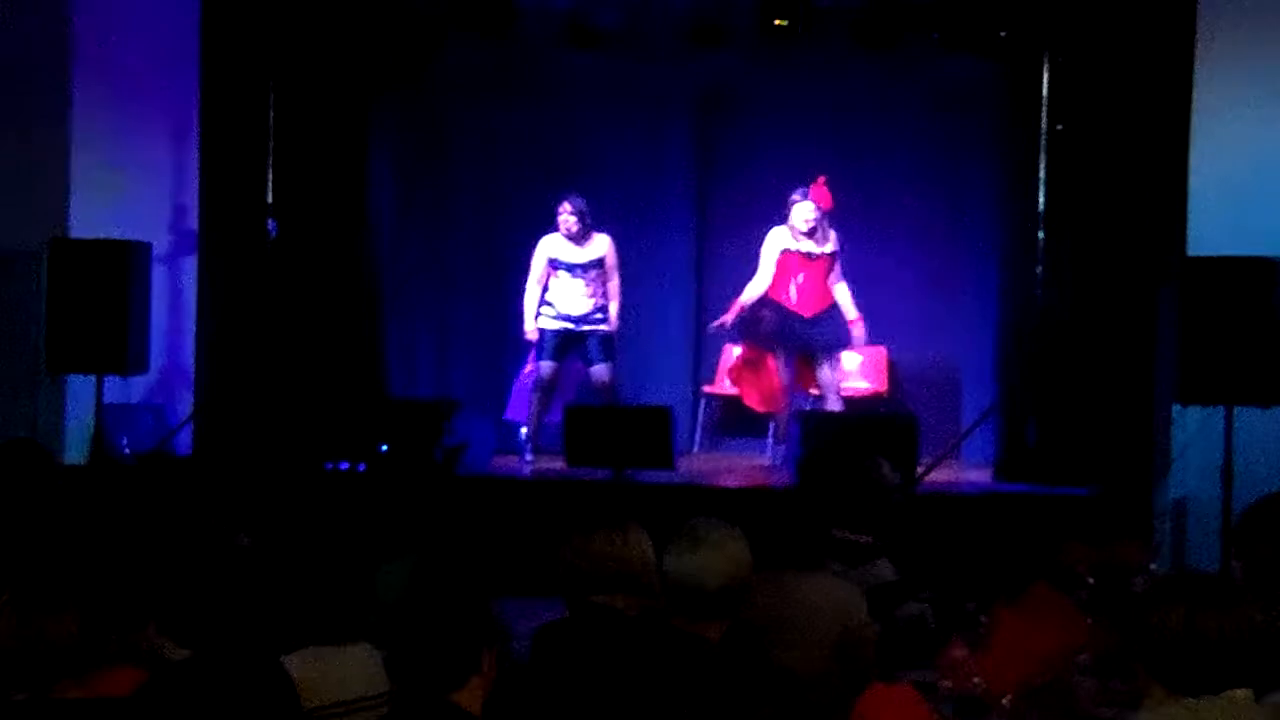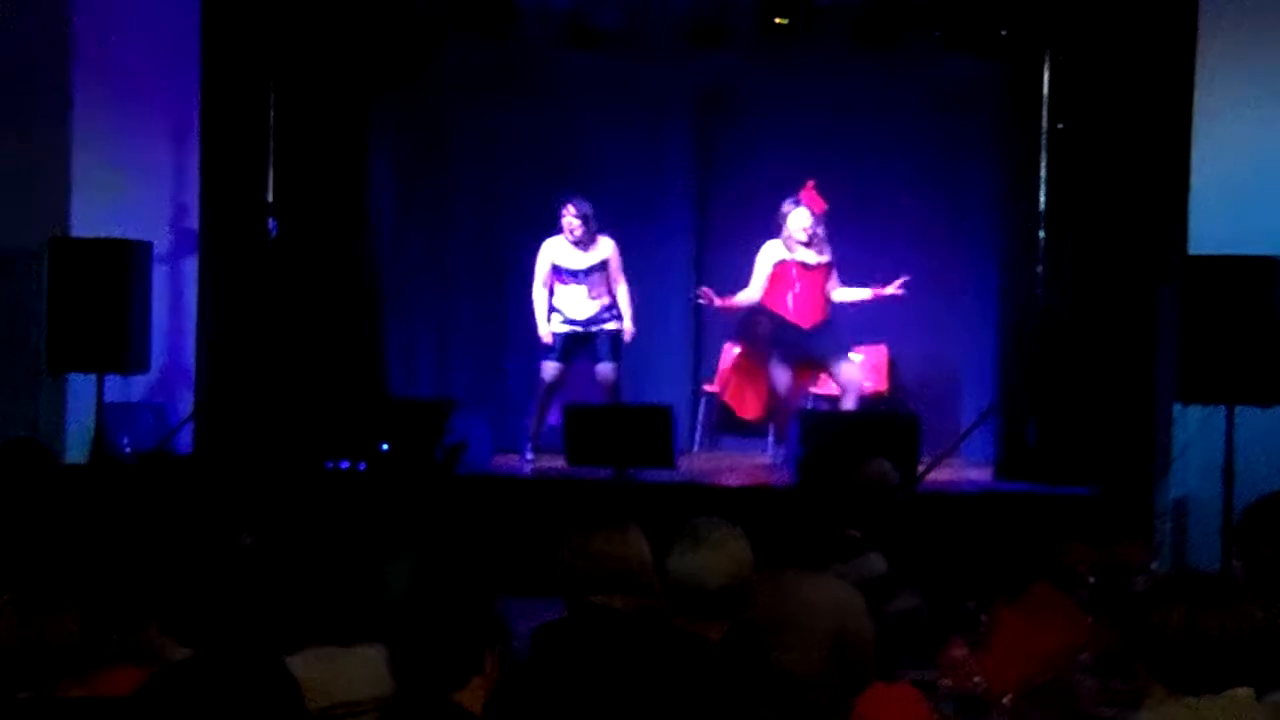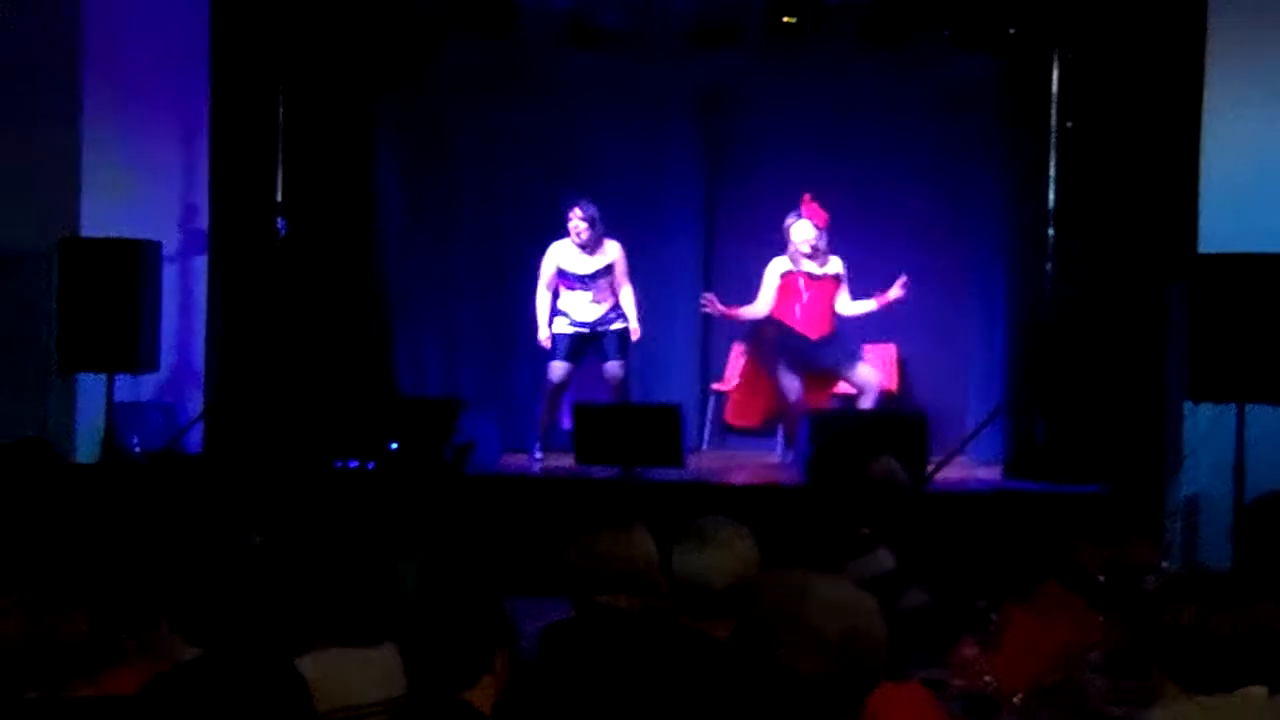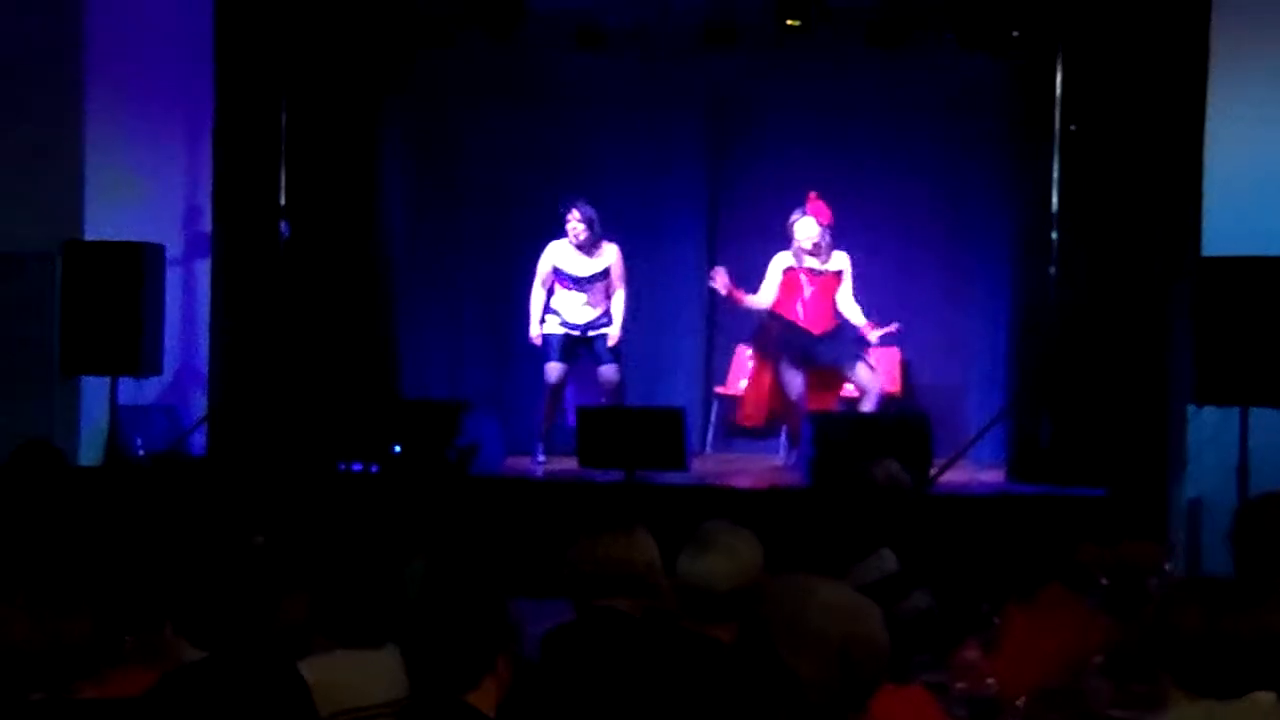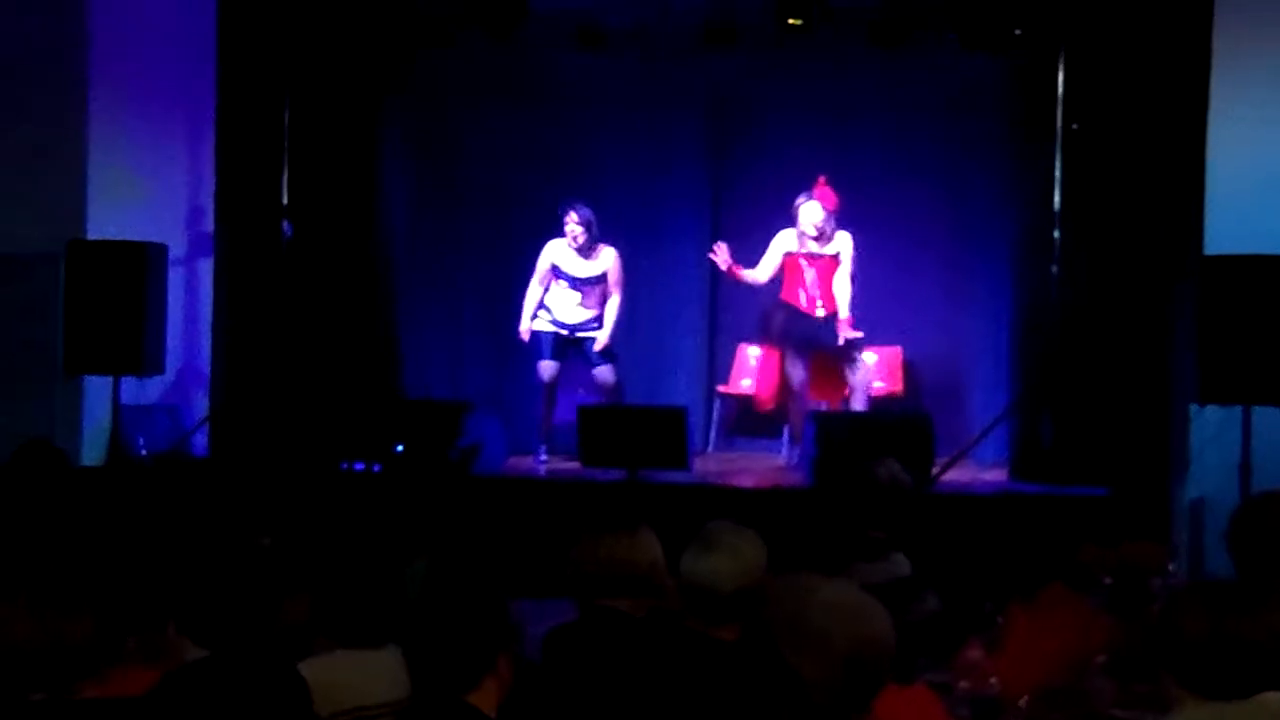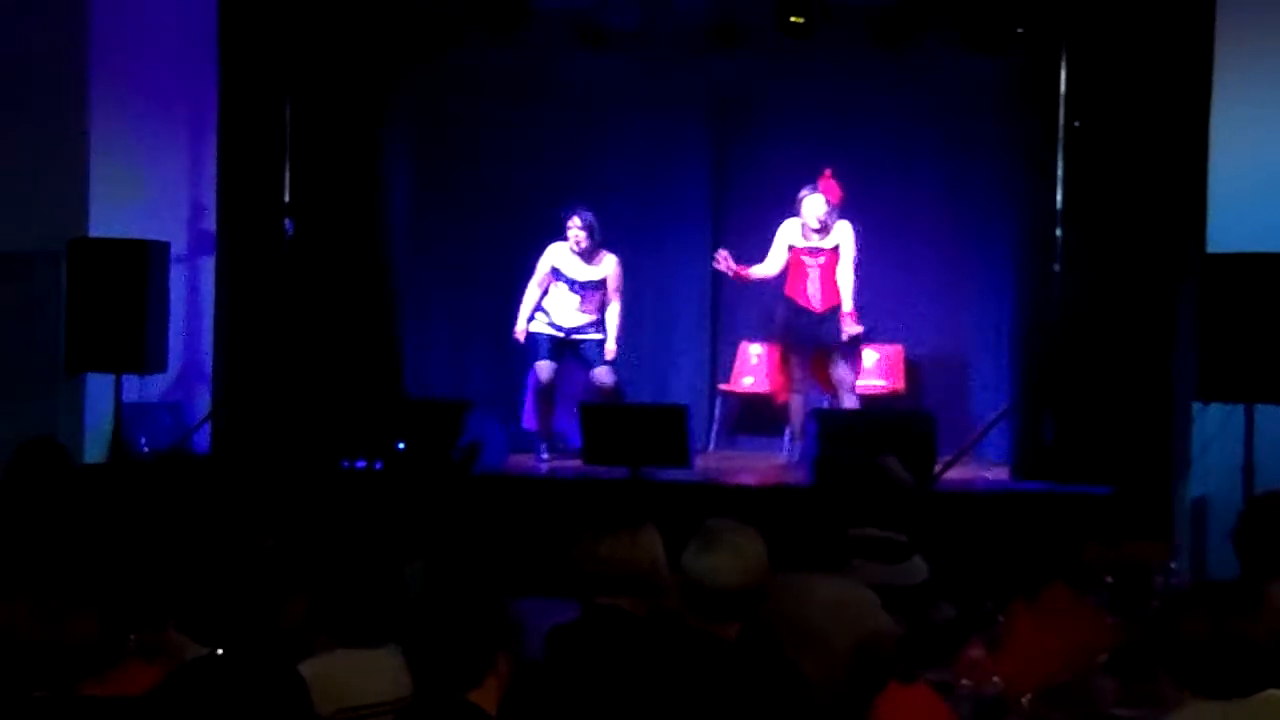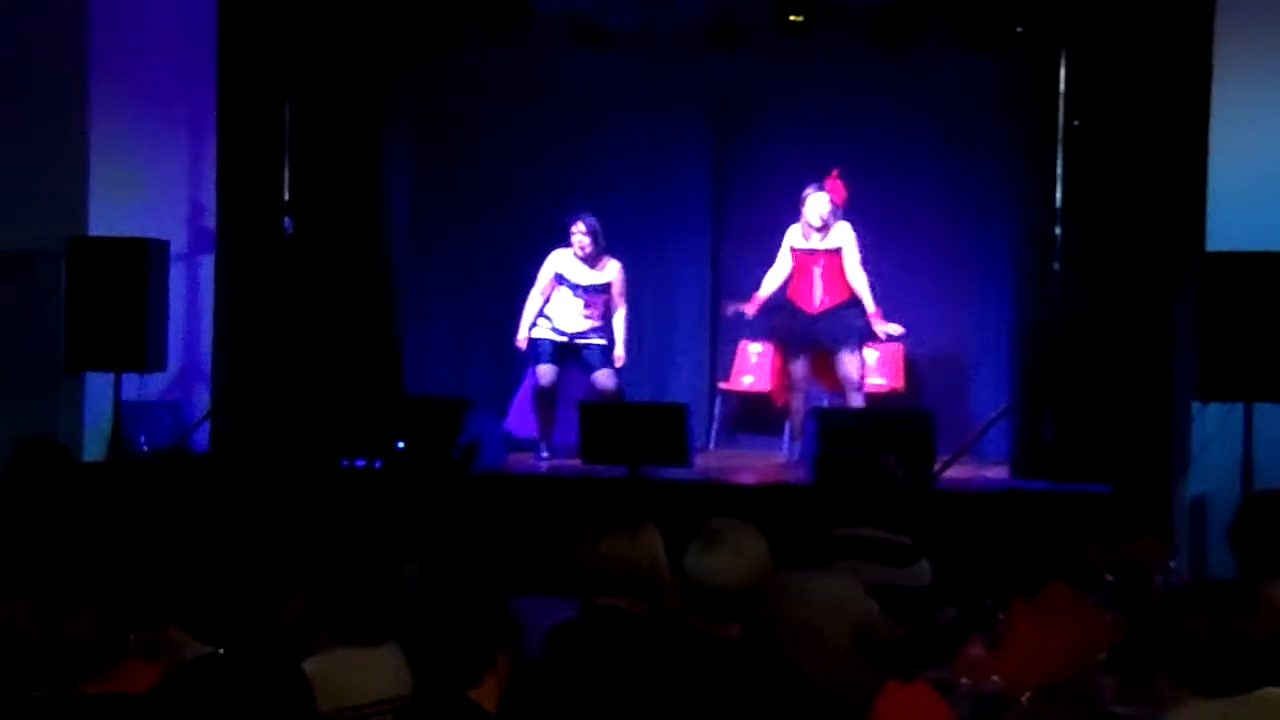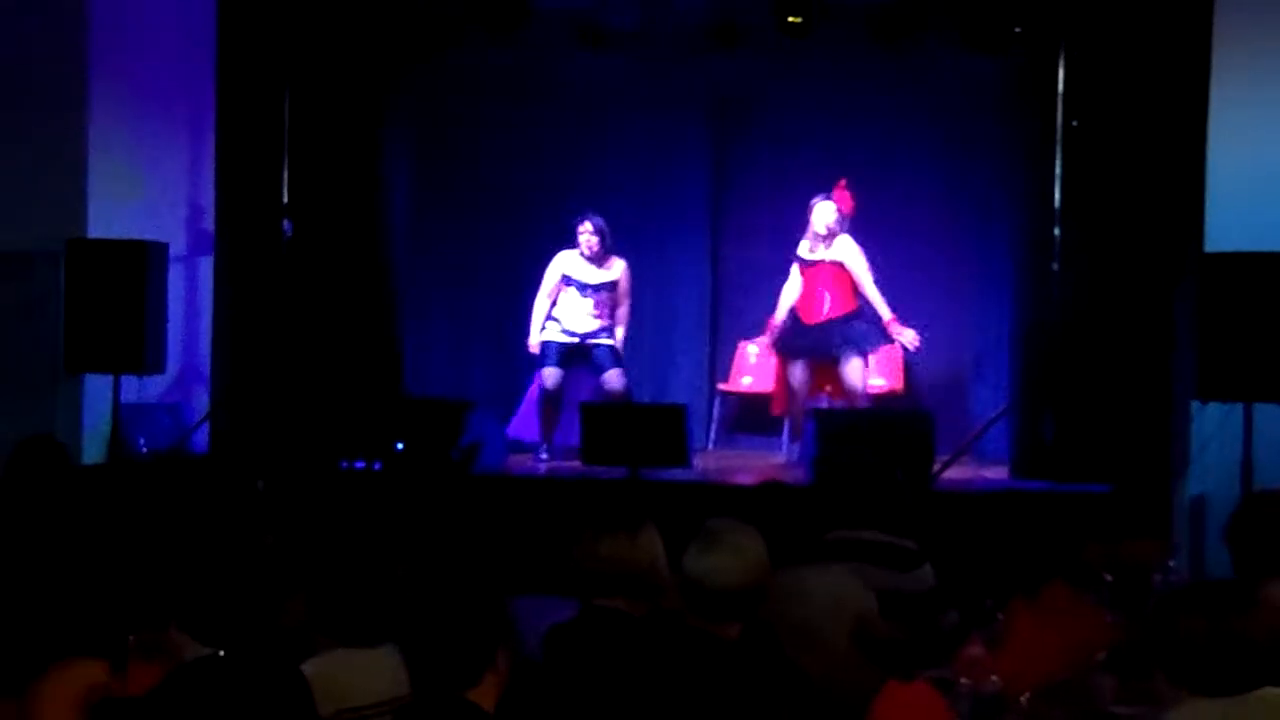
dt=0.2s
person 1, frame 1
left shoulder: (829, 238)
right shoulder: (778, 236)
left elbow: (837, 283)
right elbow: (762, 280)
left wrist: (855, 318)
right wrist: (736, 309)
left hip: (819, 321)
right hip: (783, 320)
left knee: (830, 387)
right knee: (784, 386)
person 1, frame 2
left shoulder: (823, 251)
right shoulder: (772, 250)
left elbow: (835, 292)
right elbow: (753, 292)
left wrist: (878, 292)
right wrist: (723, 302)
left hip: (816, 332)
right hip: (777, 330)
left knee: (852, 383)
right knee: (784, 392)
person 1, frame 3
left shoulder: (835, 264)
right shoulder: (779, 265)
left elbow: (843, 307)
right elbow: (762, 308)
left wrist: (883, 299)
right wrist: (726, 311)
left hip: (824, 343)
right hip: (784, 342)
left knee: (872, 383)
right knee: (794, 401)
person 1, frame 4
left shoulder: (840, 260)
right shoulder: (783, 260)
left elbow: (845, 303)
right elbow: (764, 300)
left wrist: (868, 329)
right wrist: (732, 293)
left hip: (828, 338)
right hip: (788, 337)
left knee: (873, 386)
right knee: (796, 398)
person 1, frame 5
left shoulder: (842, 240)
right shoulder: (785, 238)
left elbow: (842, 283)
right elbow: (760, 275)
left wrist: (844, 321)
right wrist: (730, 267)
left hip: (829, 321)
right hip: (794, 321)
left knee: (860, 382)
right knee: (798, 387)
person 1, frame 6
left shoulder: (843, 230)
right shoulder: (790, 228)
left elbow: (845, 274)
right elbow: (771, 267)
left wrist: (847, 315)
right wrist: (737, 270)
left hip: (833, 315)
right hip: (798, 314)
left knee: (844, 383)
right knee: (798, 382)
person 1, frame 7
left shoulder: (842, 230)
right shoulder: (795, 232)
left elbow: (855, 274)
right elbow: (779, 271)
left wrist: (874, 315)
right wrist: (756, 301)
left hip: (839, 316)
right hip: (799, 316)
left knee: (851, 381)
right knee: (798, 382)
person 1, frame 8
left shoulder: (844, 245)
right shoulder: (805, 245)
left elbow: (867, 286)
right elbow: (793, 286)
left wrist: (891, 323)
right wrist: (775, 324)
left hip: (843, 326)
right hip: (805, 327)
left knee: (855, 386)
right knee: (796, 388)
person 2, frame 1
left shoulder: (603, 242)
right shoulder: (549, 243)
left elbow: (612, 281)
right elbow: (534, 283)
left wrist: (614, 315)
right wrist: (529, 319)
left hip: (594, 324)
right hip: (553, 322)
left knee: (604, 381)
right knee: (545, 379)
right ankle: (529, 441)
person 2, frame 2
left shoulder: (607, 245)
right shoulder: (552, 246)
left elbow: (619, 283)
right elbow: (540, 287)
left wrist: (627, 318)
right wrist: (542, 323)
left hip: (603, 324)
right hip: (562, 324)
left knee: (609, 380)
right knee: (548, 379)
right ankle: (531, 441)
person 2, frame 3
left shoulder: (612, 249)
right shoulder: (557, 250)
left elbow: (623, 286)
right elbow: (544, 290)
left wrist: (633, 319)
right wrist: (542, 326)
left hip: (610, 325)
right hip: (568, 326)
left knee: (616, 379)
right knee: (556, 380)
right ankle: (539, 441)
person 2, frame 4
left shoulder: (610, 251)
right shoulder: (555, 249)
left elbow: (618, 291)
right elbow: (540, 288)
left wrist: (617, 325)
right wrist: (534, 323)
left hip: (600, 328)
right hip: (560, 326)
left knee: (611, 382)
right knee: (553, 382)
right ankle: (541, 444)
person 2, frame 5
left shoulder: (608, 255)
right shoulder: (554, 248)
left elbow: (614, 296)
right elbow: (537, 284)
left wrist: (606, 331)
right wrist: (525, 319)
left hip: (590, 329)
right hip: (550, 325)
left knee: (608, 382)
right knee: (547, 380)
right ankle: (543, 444)
person 2, frame 6
left shoulder: (609, 262)
right shoulder: (555, 251)
left elbow: (614, 303)
right elbow: (536, 286)
left wrist: (611, 339)
right wrist: (521, 320)
left hip: (588, 332)
right hip: (547, 327)
left knee: (607, 383)
right knee: (545, 380)
right ankle: (544, 442)
person 2, frame 7
left shoulder: (612, 267)
right shoulder: (558, 258)
left elbow: (619, 308)
right elbow: (538, 294)
left wrist: (619, 344)
right wrist: (523, 328)
left hip: (590, 337)
right hip: (549, 332)
left knee: (609, 387)
right knee: (544, 383)
right ankle: (544, 442)
person 2, frame 8
left shoulder: (618, 266)
right shoulder: (564, 259)
left elbow: (623, 306)
right elbow: (544, 297)
left wrist: (618, 339)
right wrist: (534, 332)
left hip: (599, 337)
right hip: (559, 333)
left knee: (618, 387)
right knee: (550, 385)
right ankle: (545, 444)
